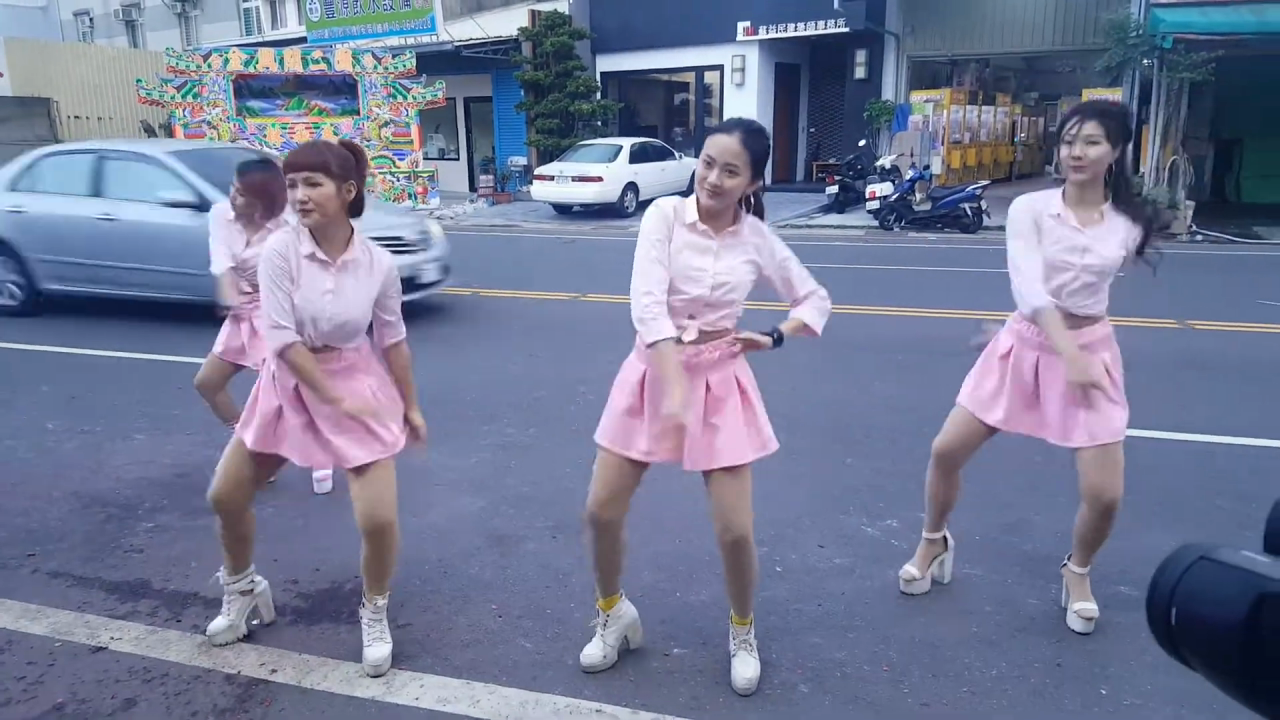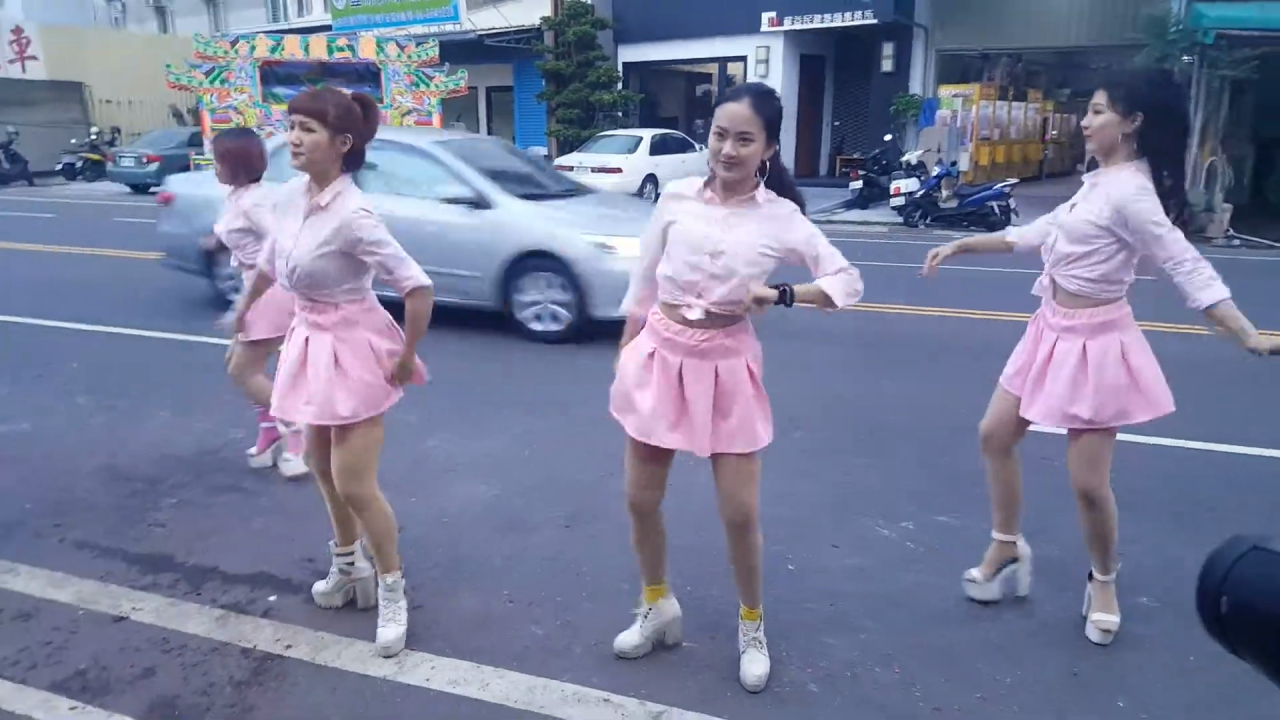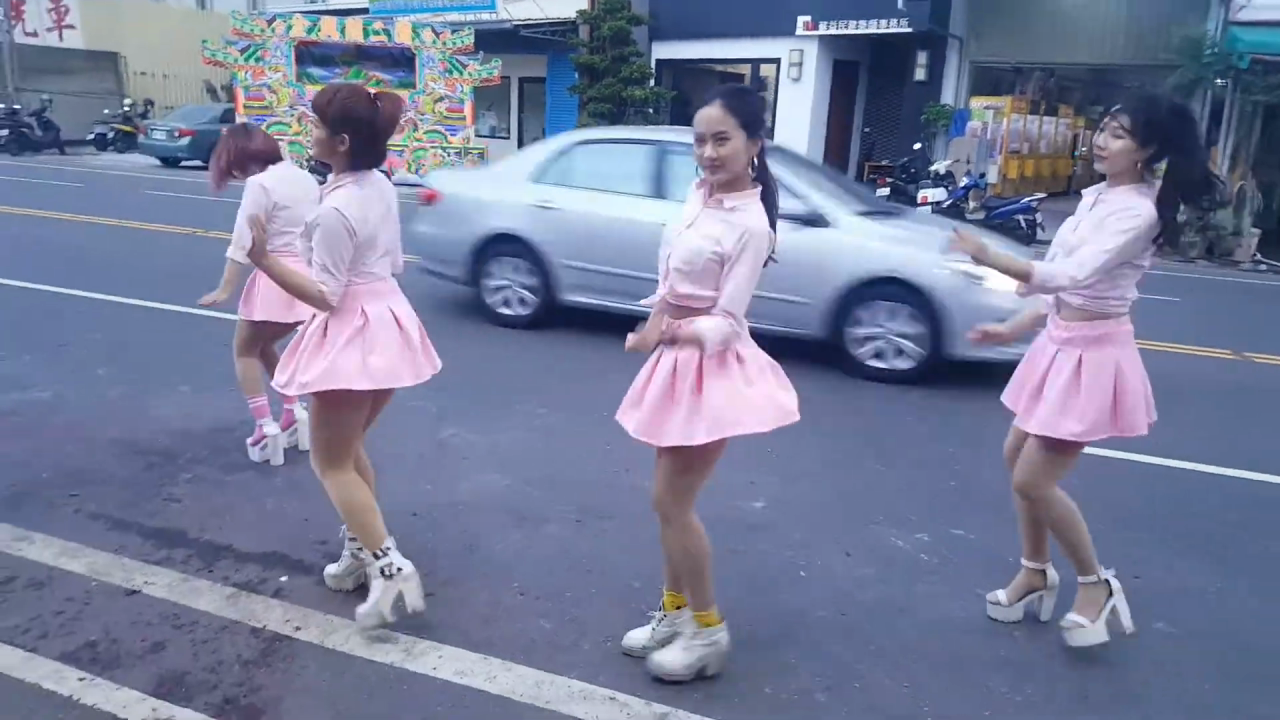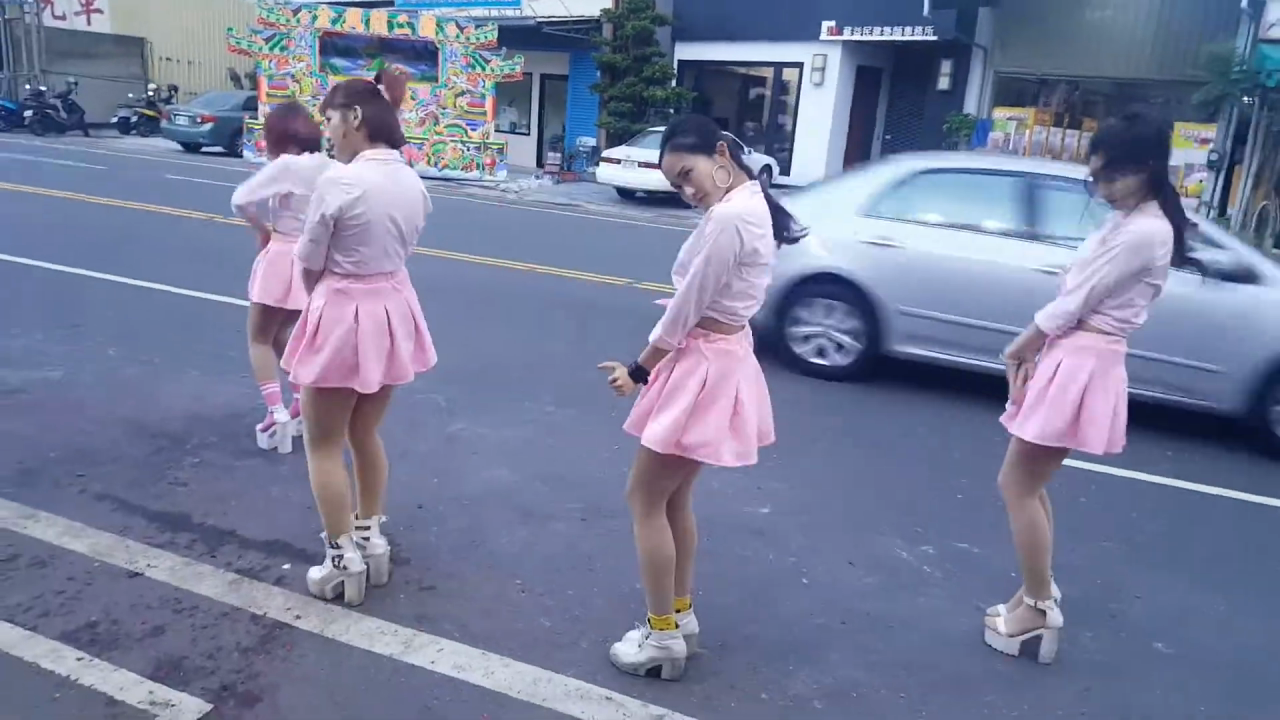
dt=0.3s
person 1, frame 1
left shoulder: (758, 238)
right shoulder: (665, 215)
left elbow: (815, 300)
right elbow: (647, 303)
left wrist: (771, 339)
right wrist: (672, 388)
left hip: (719, 383)
right hip: (654, 375)
left knee: (735, 531)
right knee: (601, 509)
left ankle: (743, 633)
right ankle: (613, 615)
person 1, frame 2
left shoulder: (781, 217)
right shoulder: (676, 195)
left elbow: (847, 284)
right elbow: (644, 277)
left wrist: (779, 296)
right wrist: (627, 344)
left hip: (725, 367)
right hip: (659, 359)
left knee: (740, 511)
right knee: (641, 498)
left ankle: (752, 625)
right ankle: (655, 605)
person 1, frame 3
left shoulder: (750, 223)
right shoulder: (699, 193)
left elbow: (726, 324)
left wrist: (667, 336)
right wrist: (656, 326)
left hip: (711, 365)
right hip: (676, 357)
left knee: (672, 502)
right knee: (666, 497)
left ankle: (705, 630)
right ankle: (676, 612)
person 1, frame 4
left shoulder: (728, 216)
right shoulder: (754, 206)
left elbow: (685, 310)
left wrist: (639, 372)
right wrist: (653, 366)
left hip: (704, 367)
right hip: (720, 362)
left knee: (644, 497)
right knee: (673, 496)
left ankle: (663, 636)
right ankle: (679, 616)
person 2, frame 1
left shoulder: (1128, 226)
right shoulder: (1029, 209)
right elbow: (1029, 289)
right wrist: (1067, 354)
left hip: (1091, 350)
right hip: (1025, 346)
left knee: (1105, 492)
right knee: (946, 450)
left ankle: (1077, 571)
right ankle: (934, 542)
person 2, frame 2
left shoulder: (1131, 192)
right shoulder: (1097, 182)
left elbow: (1186, 263)
right elbow: (1043, 235)
right wrist: (964, 245)
left hip: (1093, 339)
right hip: (1052, 328)
left knee: (1088, 480)
right knee: (995, 435)
left ankle: (1103, 580)
right ankle: (1007, 547)
person 2, frame 3
left shoulder: (1135, 211)
right shoulder: (1095, 198)
left elbow: (1073, 275)
left wrist: (993, 259)
right wrist: (1016, 327)
left hip: (1093, 352)
right hip: (1061, 343)
left knee: (1032, 481)
right knee: (1015, 458)
left ankle: (1094, 584)
right ankle: (1035, 573)
person 2, frame 4
left shoulder: (1145, 231)
right shoulder: (1131, 222)
left elbow: (1074, 303)
left wrist: (1019, 349)
right wrist: (1029, 352)
left hip: (1083, 364)
right hip: (1068, 359)
left knee: (1018, 484)
right knee: (1024, 482)
left ankle: (1038, 611)
right ankle: (1037, 593)
person 3, frame 1
left shoulder: (378, 263)
right shoulder: (281, 249)
left elbow: (392, 340)
right elbow: (283, 341)
left wrist: (411, 407)
right wrist: (332, 397)
left hip: (359, 388)
right hip: (289, 388)
left knee: (378, 517)
right knee: (225, 496)
left ankle: (374, 614)
right ankle: (242, 588)
person 3, frame 2
left shoulder: (353, 216)
right shoulder: (291, 198)
left elbow: (418, 287)
right elbow: (272, 263)
left wrist: (406, 356)
right wrist: (243, 309)
left hip: (351, 347)
right hip: (312, 343)
left knee: (353, 482)
right knee: (321, 467)
left ankle: (393, 587)
right ankle: (350, 566)
person 3, frame 3
left shoulder: (338, 207)
right shoulder: (380, 188)
left elbow: (327, 295)
left wrist: (265, 261)
left hip: (354, 328)
right hip: (382, 321)
left knee: (331, 462)
right knee: (347, 449)
left ankle: (387, 566)
right ankle: (364, 552)
person 3, frame 4
left shoulder: (340, 181)
right shoulder: (415, 184)
left elbow: (309, 262)
left wrist: (322, 287)
left hip: (344, 313)
right hip: (395, 308)
left knee: (323, 444)
right knee: (365, 433)
left ankle: (342, 560)
right ankle: (371, 539)
person 4, frame 1
left shoulder: (286, 229)
right shoulder: (221, 213)
right elbow: (221, 263)
right wrist: (231, 301)
right hip: (242, 312)
right knee: (206, 382)
person 4, frame 2
left shoulder: (252, 202)
right shoulder: (238, 195)
right wrist: (215, 240)
left hip: (272, 290)
right hip: (261, 289)
left knee: (243, 368)
right knee: (240, 363)
left ankle: (294, 429)
right ankle: (273, 432)
person 4, frame 3
left shoulder: (260, 185)
right shoulder: (305, 178)
left elbow: (243, 241)
left wrist: (224, 289)
left hip: (276, 277)
right hip: (306, 274)
left knee: (245, 352)
right knee: (263, 346)
left ankle: (266, 429)
right ankle: (294, 415)
person 4, frame 4
left shoulder: (286, 166)
left elbow: (241, 201)
left wrist: (263, 230)
left hip: (283, 259)
left knee: (259, 339)
right knee: (276, 333)
left ankle: (278, 414)
right ankle: (303, 405)
